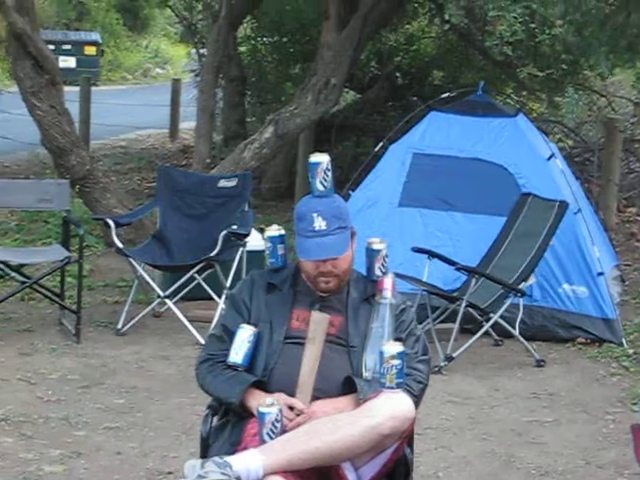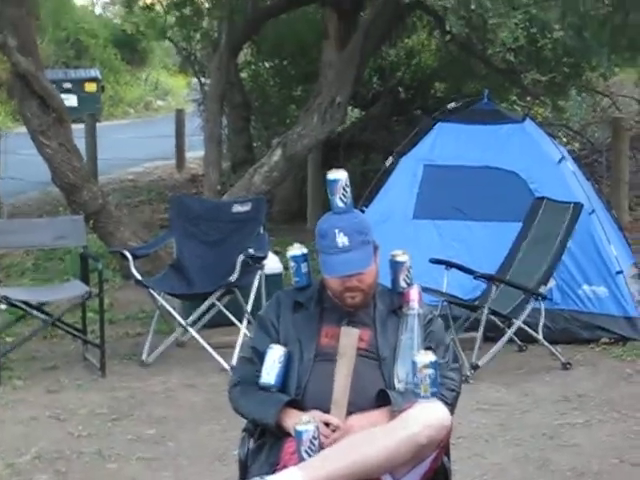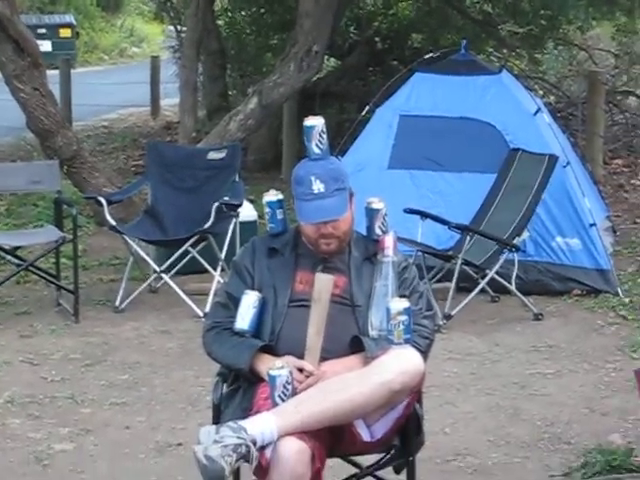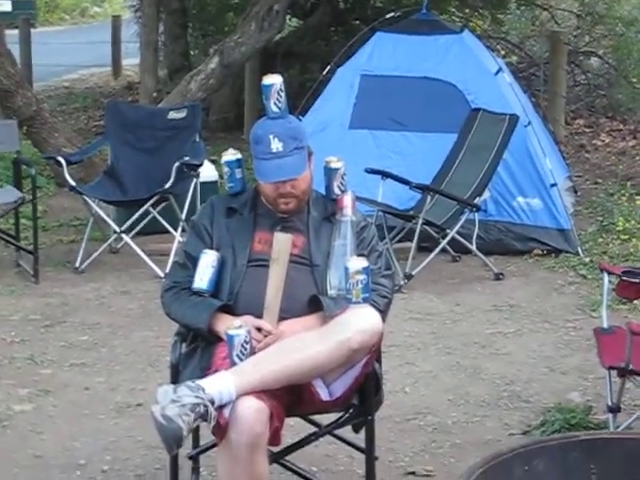
dt=1s
person 1, frame 1
right shoulder: (259, 289)
left elbow: (415, 375)
right elbow: (211, 364)
left wrist: (343, 406)
right wrist: (256, 399)
left hip: (352, 437)
left knee: (398, 408)
person 1, frame 2
right shoulder: (286, 308)
left elbow: (447, 385)
right elbow: (243, 386)
left wrist: (378, 419)
right wrist: (291, 418)
left hip: (387, 448)
left knee: (434, 417)
person 1, frame 3
right shoulder: (261, 255)
left elbow: (419, 333)
right elbow: (218, 331)
left wrist: (347, 369)
right wrist: (267, 364)
left hip: (364, 401)
right hip: (286, 395)
left knee: (407, 363)
left ankle: (249, 432)
person 1, frame 4
right shoulder: (220, 215)
left elbow: (378, 292)
right elbow: (176, 291)
left wrist: (307, 326)
right wrist: (224, 323)
left hip: (322, 363)
right hip: (244, 355)
left knee: (365, 323)
right knee: (246, 418)
left ankle: (206, 393)
